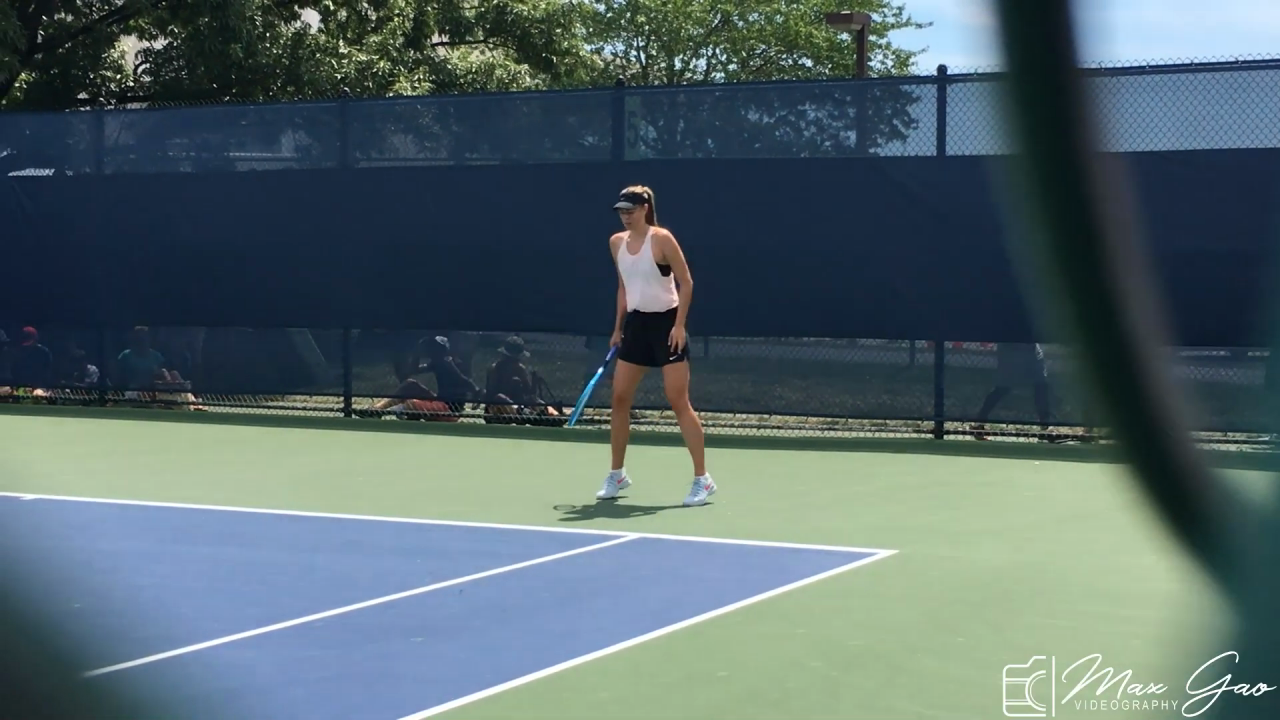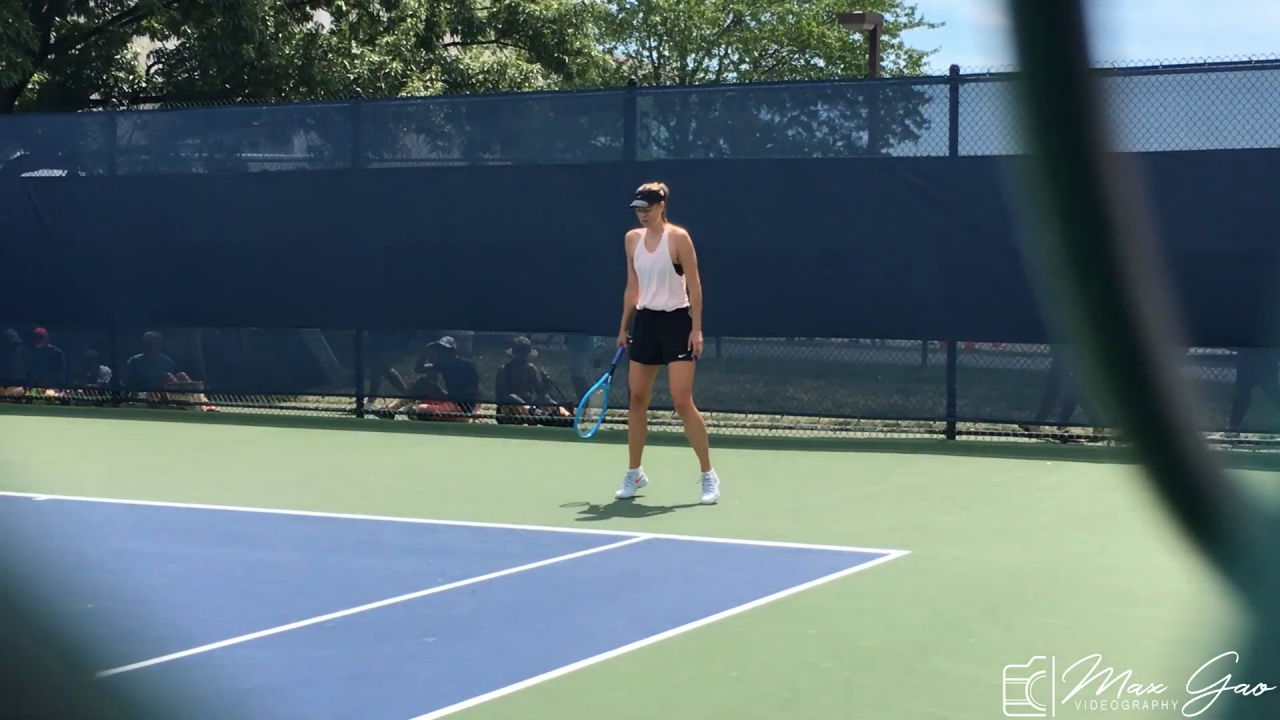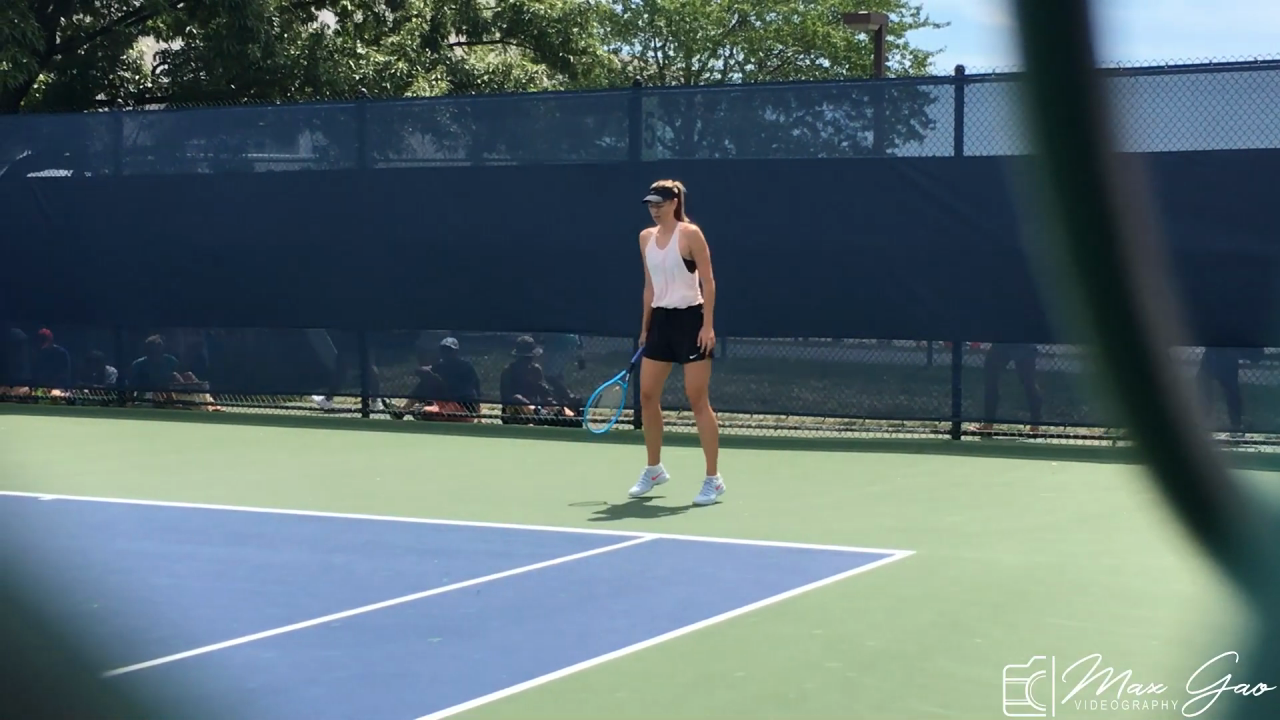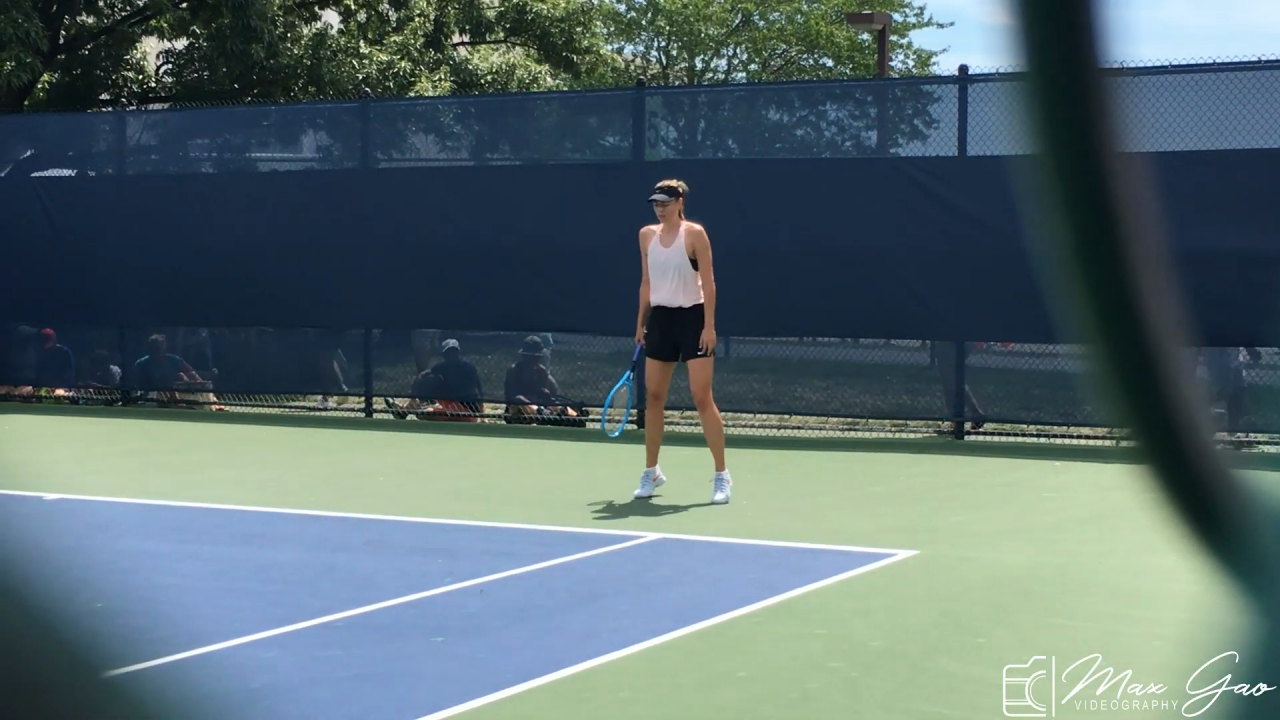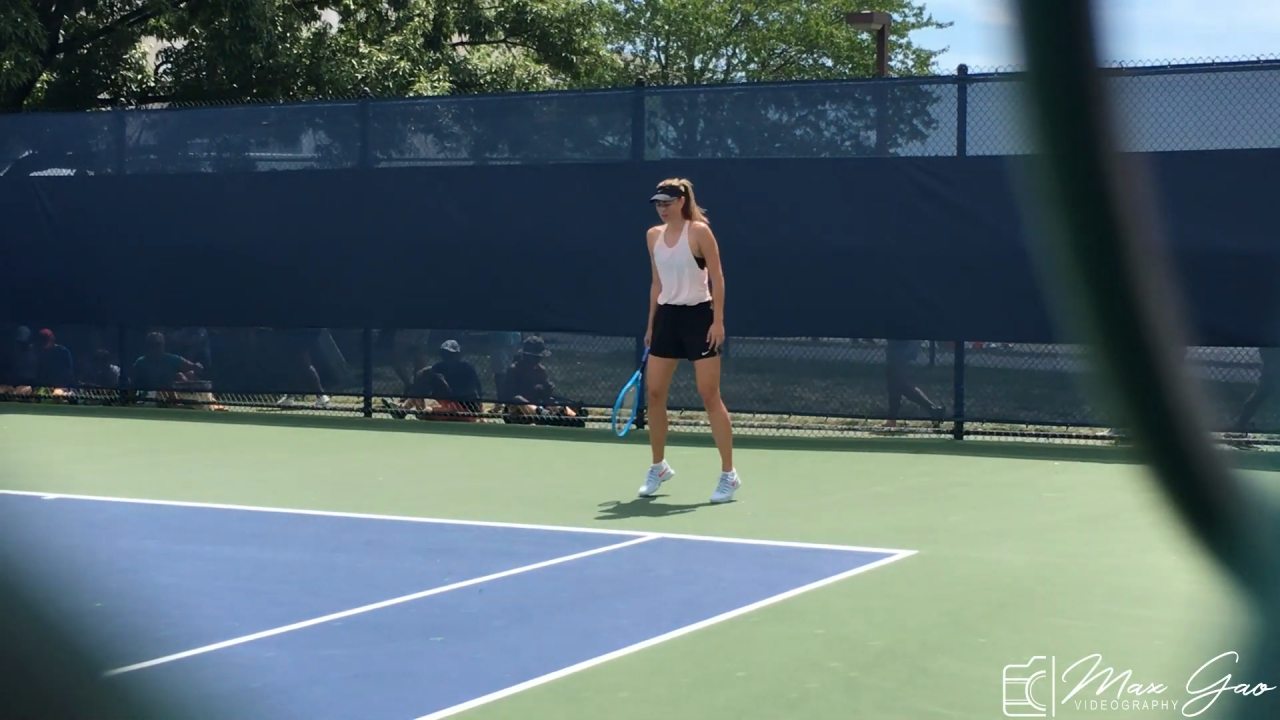
dt=0.4s
person 1, frame 1
left shoulder: (662, 239)
right shoulder: (617, 242)
left elbow: (686, 283)
left wrist: (680, 325)
right wrist: (618, 328)
left hip: (666, 321)
right hip: (636, 324)
left knee: (678, 402)
right knee: (619, 399)
left ankle: (703, 480)
right ankle: (617, 474)
person 1, frame 2
left shoulder: (678, 237)
right shoulder: (632, 238)
left elbow: (694, 285)
left wrist: (697, 328)
right wrist: (623, 327)
left hip: (677, 322)
right hip: (646, 322)
left knee: (681, 401)
right knee: (637, 399)
left ankle: (708, 475)
right ankle: (634, 473)
person 1, frame 3
left shoulder: (691, 234)
right shoulder: (646, 237)
left elbow: (708, 282)
left wrist: (708, 324)
right wrist: (644, 327)
left hip: (690, 319)
right hip: (661, 320)
left knee: (697, 401)
right knee: (647, 396)
left ankle: (713, 479)
right ankle: (654, 468)
person 1, frame 4
left shoulder: (694, 233)
right shoulder: (646, 235)
left elbow: (708, 283)
left wrist: (710, 325)
right wrist: (641, 322)
left hip: (692, 318)
right hip: (660, 319)
left knee: (701, 398)
right knee: (653, 397)
left ankle: (721, 474)
right ankle: (651, 471)
person 1, frame 5
left shoulder: (699, 231)
right shoulder: (654, 235)
left elbow: (717, 278)
left wrist: (719, 320)
right wrist: (652, 323)
left hip: (698, 315)
right hip: (667, 317)
left knee: (710, 397)
right knee: (654, 394)
left ankle: (728, 474)
right ankle: (658, 466)
